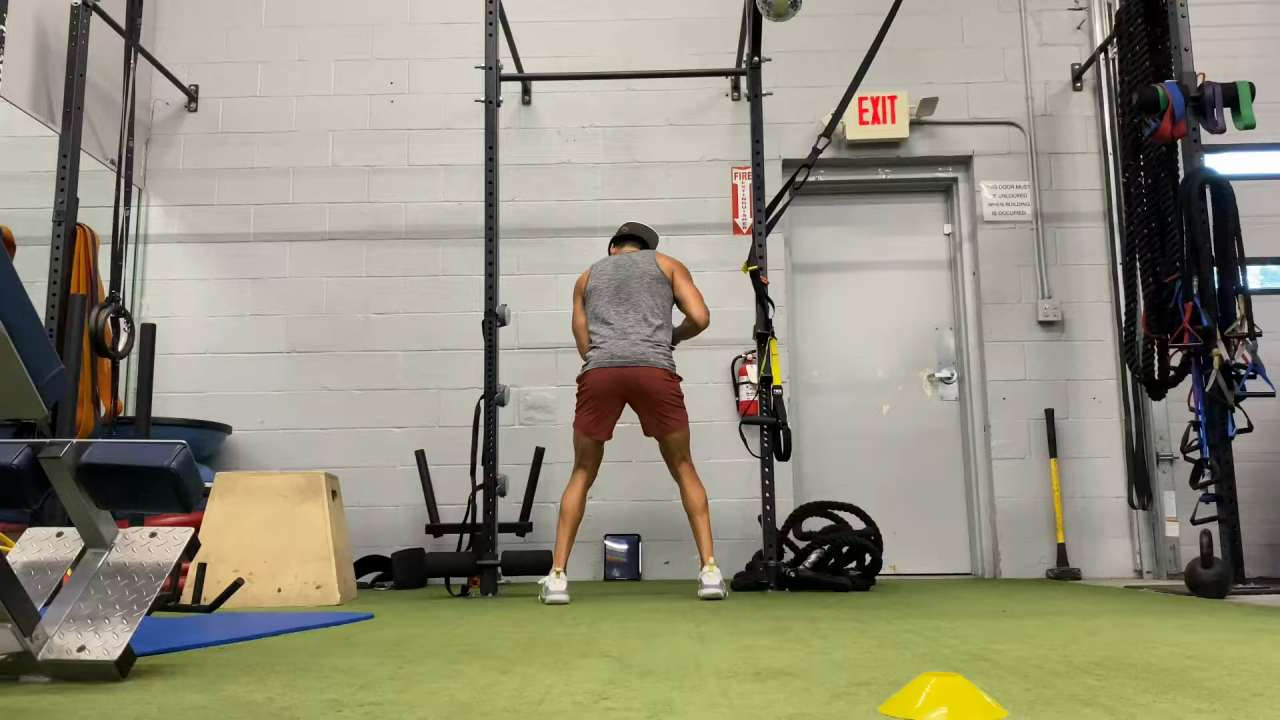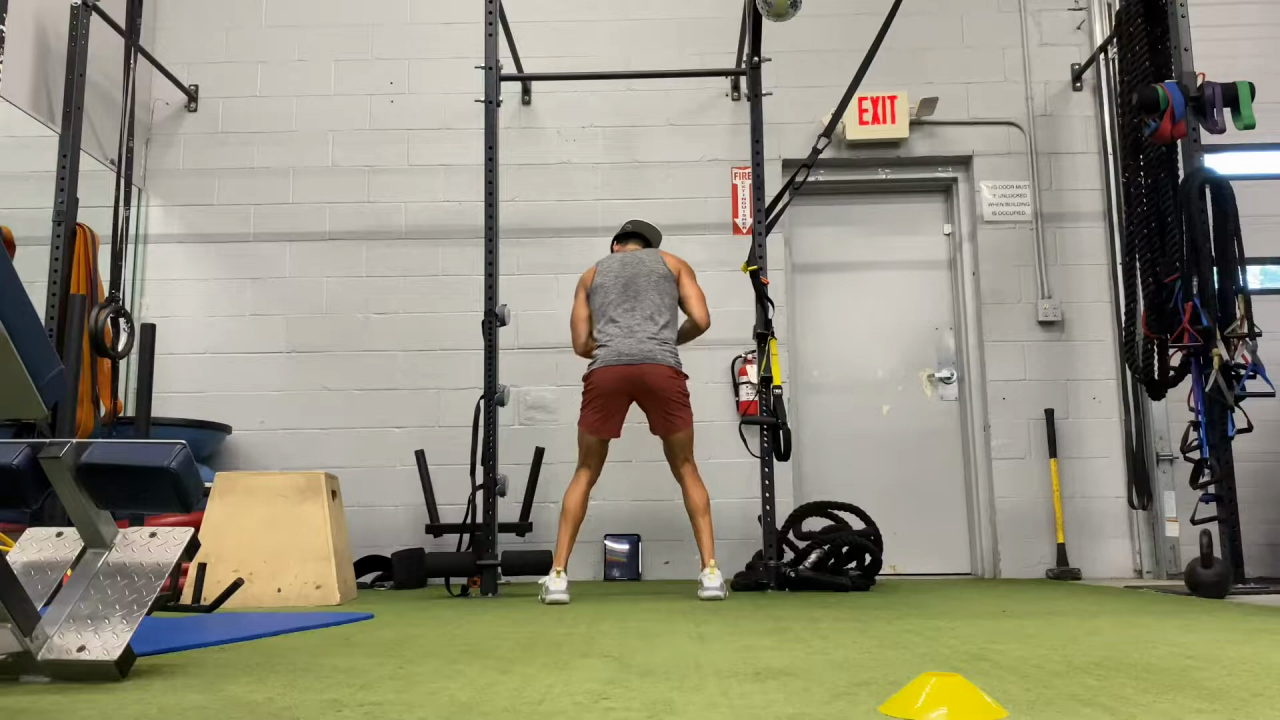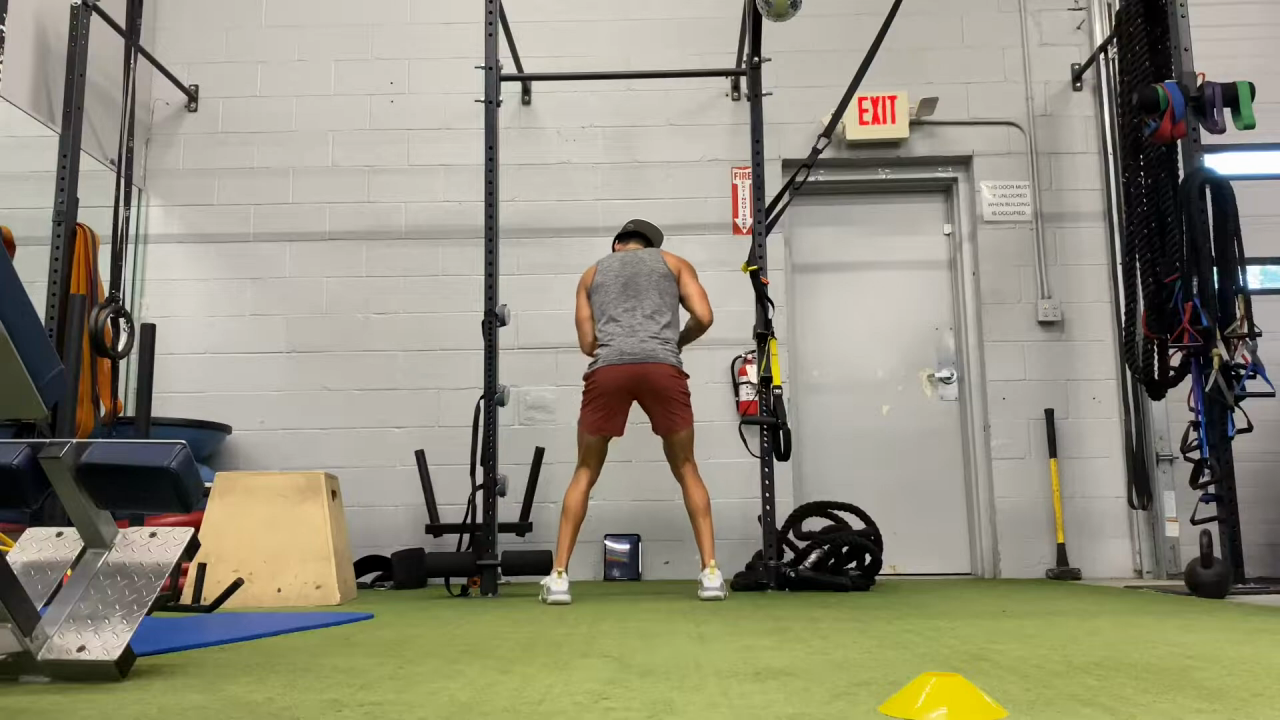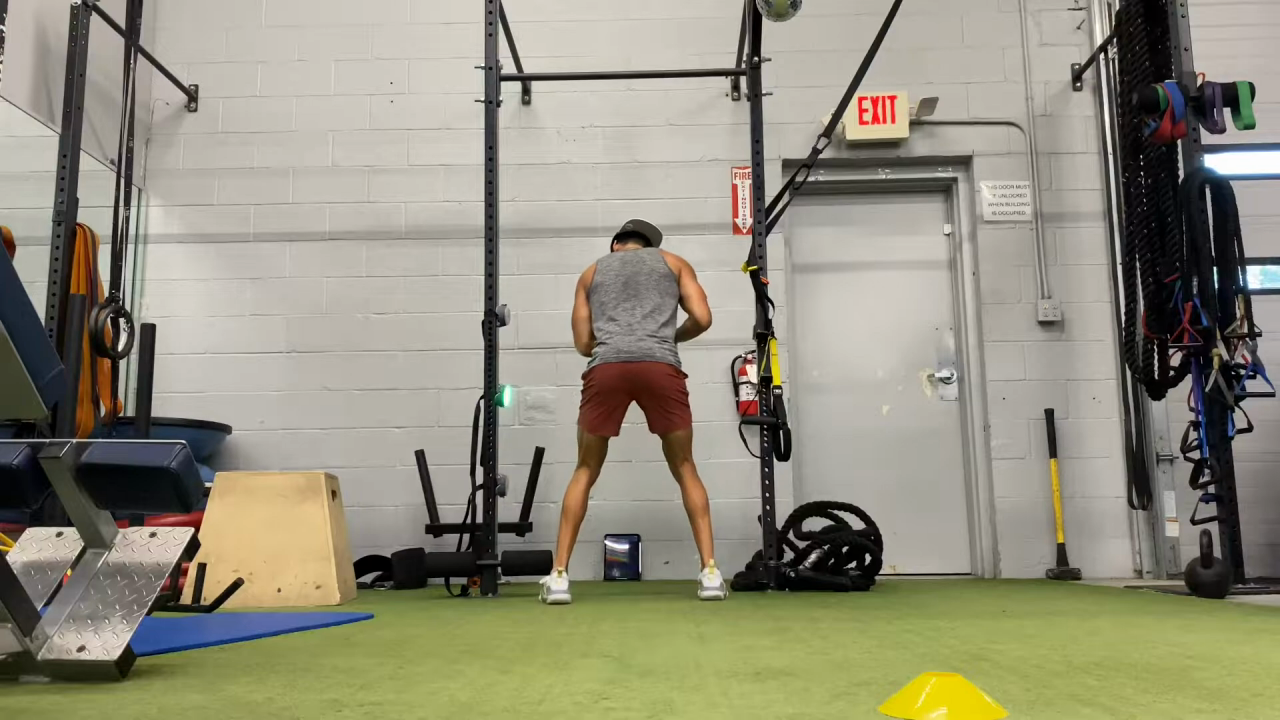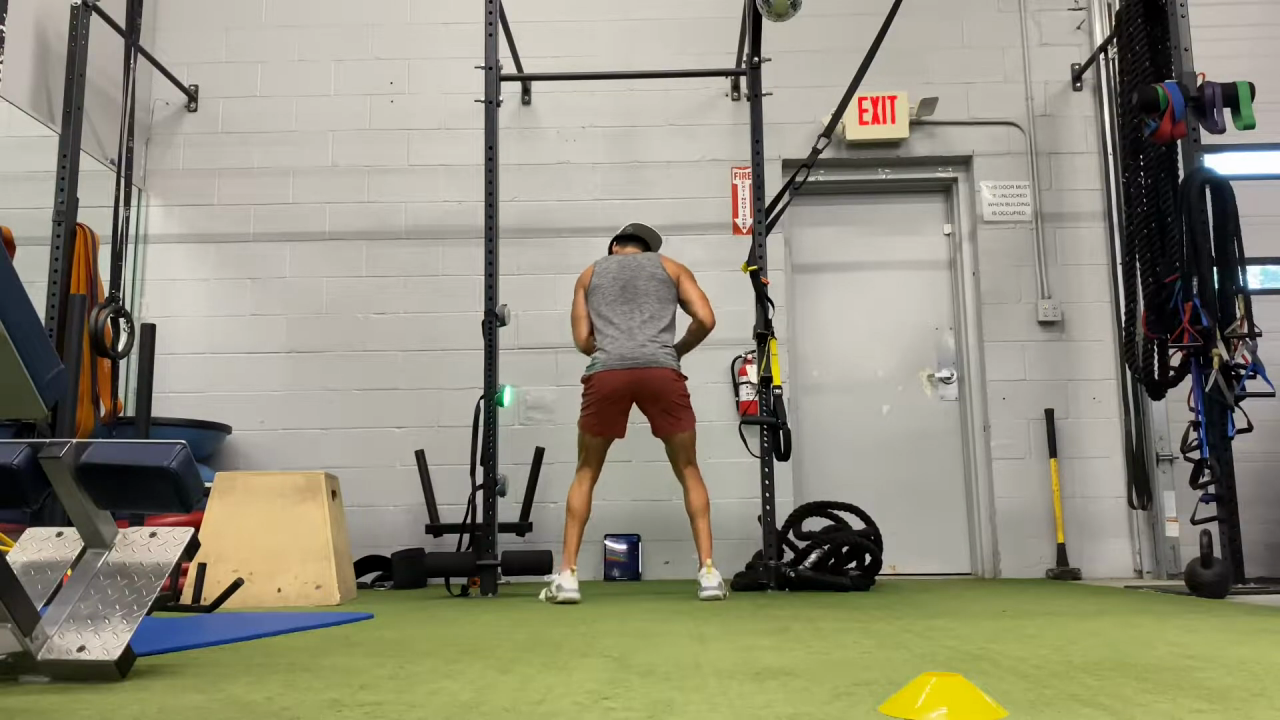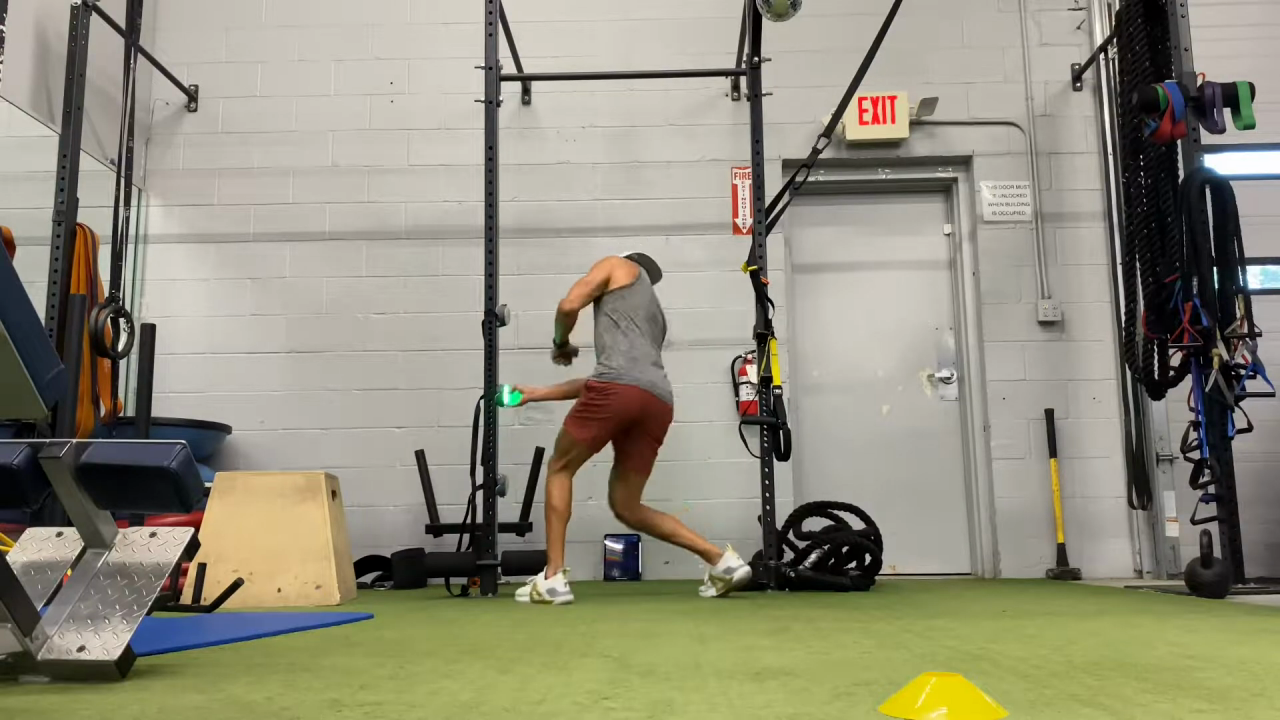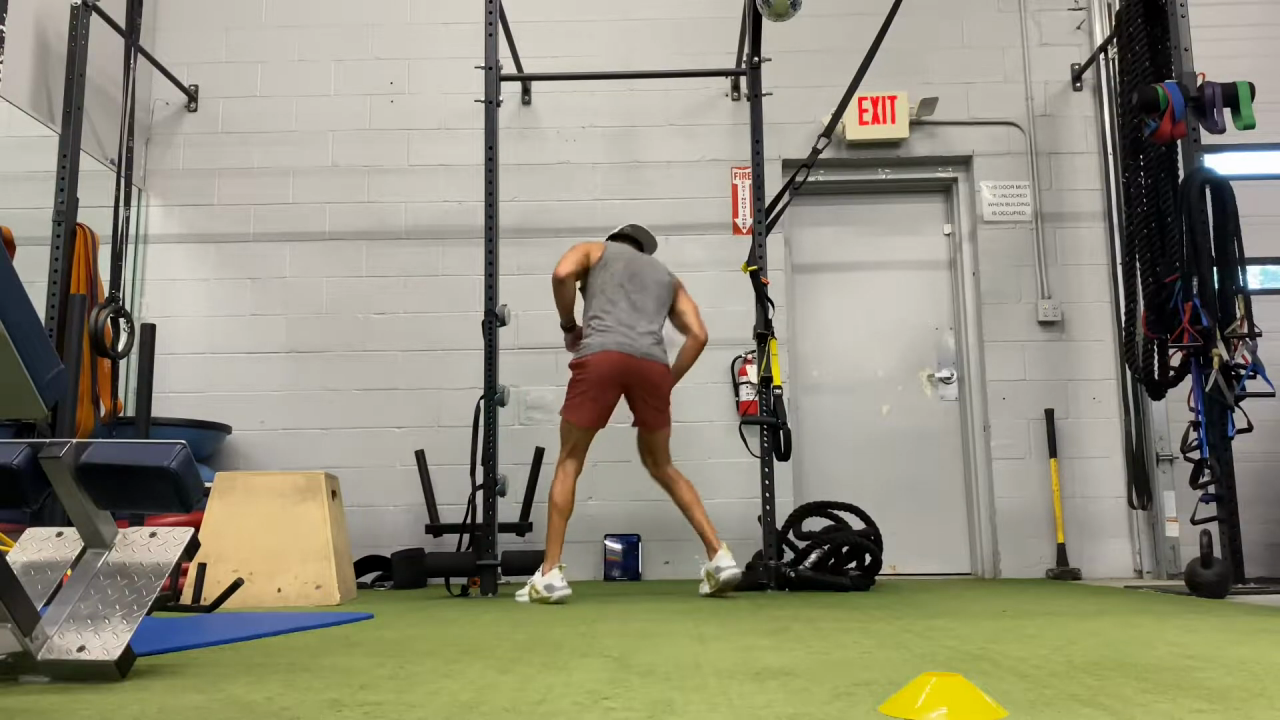
dt=0.2s
person 1, frame 1
left shoulder: (588, 277)
right shoulder: (667, 265)
right elbow: (700, 318)
left hip: (600, 372)
right hip: (654, 371)
left knee: (582, 475)
right knee: (683, 470)
left ankle: (557, 576)
right ankle: (709, 570)
person 1, frame 2
left shoulder: (592, 275)
right shoulder: (673, 264)
left elbow: (581, 344)
right elbow: (701, 320)
left hip: (607, 371)
right hip: (660, 370)
left knee: (585, 474)
right knee: (686, 471)
left ankle: (557, 575)
right ankle: (710, 572)
person 1, frame 3
left shoulder: (593, 273)
right shoulder: (674, 263)
left elbow: (588, 342)
right elbow: (703, 317)
left hip: (609, 370)
right hip: (661, 368)
left knee: (585, 473)
right knee: (686, 471)
left ankle: (559, 577)
right ankle: (710, 573)
person 1, frame 4
left shoulder: (592, 273)
right shoulder: (673, 262)
left elbow: (583, 343)
right elbow: (702, 318)
left hip: (607, 369)
right hip: (660, 368)
left knee: (585, 473)
right knee: (685, 471)
left ankle: (559, 574)
right ankle: (710, 573)
person 1, frame 5
left shoulder: (592, 272)
right shoulder: (671, 268)
left elbow: (583, 339)
right elbow: (706, 319)
left hip: (610, 374)
right hip: (662, 373)
left knee: (586, 474)
right knee: (688, 473)
left ankle: (567, 575)
right ankle: (709, 570)
person 1, frame 6
left shoulder: (619, 268)
right shoulder: (655, 317)
left elbow: (569, 305)
left wrist: (560, 343)
right wrist: (541, 393)
left hip: (616, 389)
right hip: (658, 403)
left knee: (559, 471)
right knee: (627, 506)
left ankle: (554, 577)
right ankle: (723, 559)
person 1, frame 7
left shoulder: (596, 251)
right shoulder: (666, 275)
left elbow: (562, 272)
right elbow: (698, 334)
left wrist: (572, 329)
right wrist: (670, 379)
left hip: (602, 359)
right hip: (652, 365)
left knee: (569, 464)
right knee: (663, 470)
left ankle: (551, 573)
right ankle: (720, 556)
